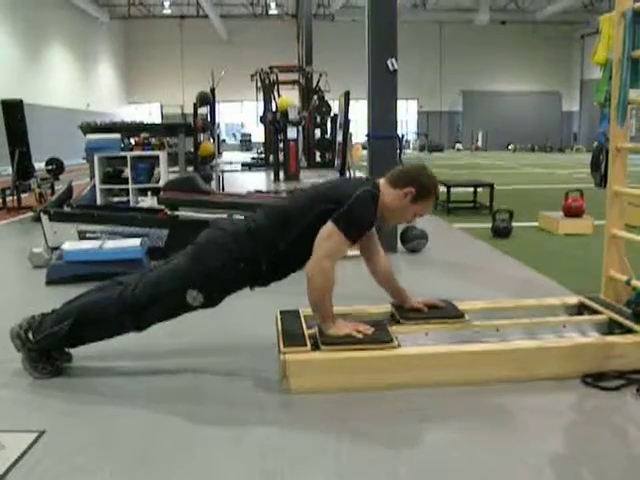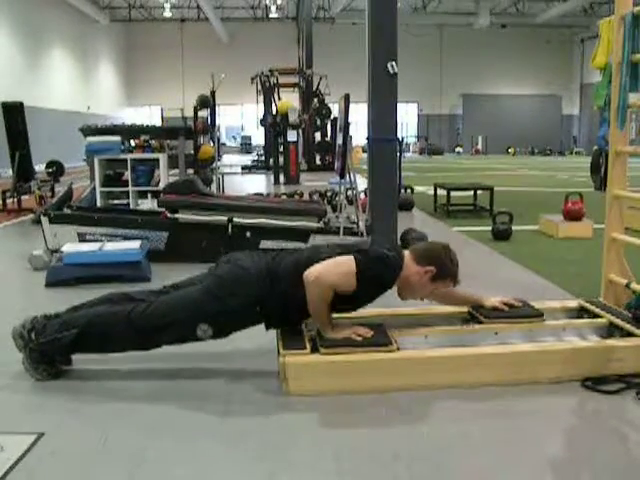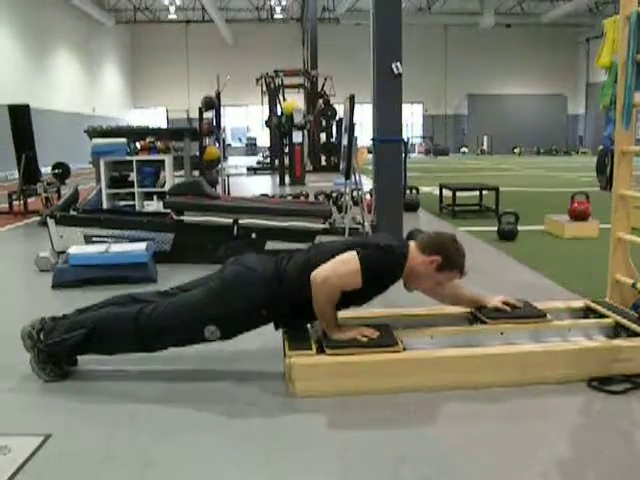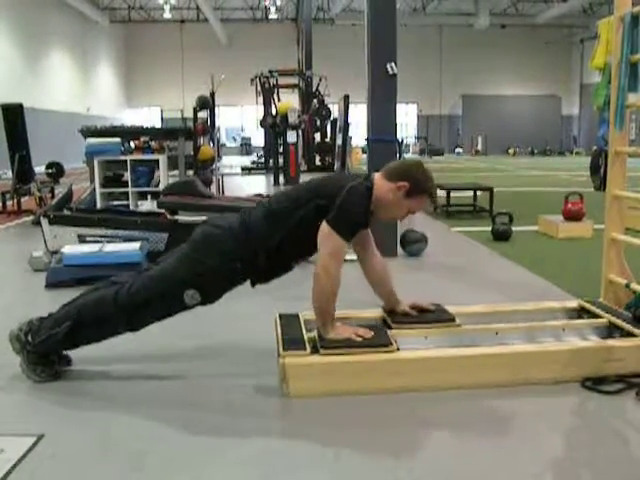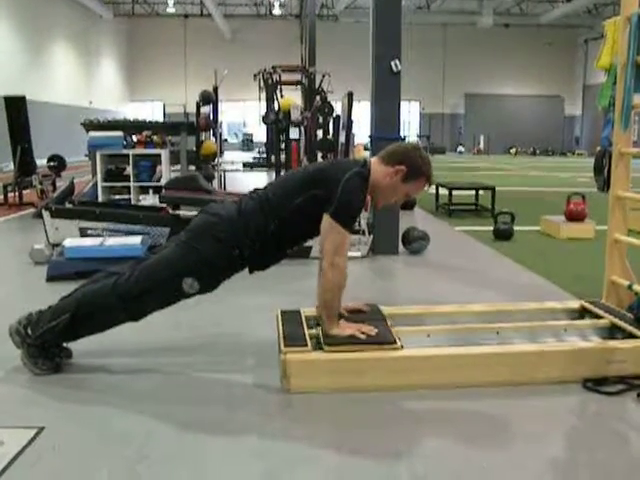
dt=1s
person 1, frame 1
left shoulder: (364, 198)
right shoulder: (362, 202)
left elbow: (375, 257)
right elbow: (319, 267)
left wrist: (406, 301)
right wrist: (328, 324)
left hip: (231, 245)
right hip: (230, 259)
left knee: (137, 293)
right knee: (135, 305)
left ankle: (44, 330)
right ankle: (37, 336)
person 1, frame 2
left shoulder: (393, 257)
right shoulder: (384, 266)
left elbow: (435, 290)
right elbow: (316, 278)
left wrist: (481, 300)
right wrist: (328, 328)
left hip: (248, 272)
right hip: (245, 294)
left knee: (149, 307)
right knee: (145, 324)
left ankle: (50, 328)
right ankle: (43, 339)
person 1, frame 3
left shoulder: (397, 252)
right shoulder: (389, 257)
left elbow: (440, 291)
right elbow: (324, 277)
left wrist: (484, 300)
right wrist: (333, 329)
left hip: (255, 274)
right hip: (254, 295)
left knee: (157, 307)
right knee: (151, 326)
left ankle: (57, 329)
right ankle: (52, 340)
person 1, frame 4
left shoulder: (358, 195)
right shoulder: (355, 196)
left elbow: (370, 258)
right elbow: (326, 266)
left wrist: (396, 305)
right wrist: (328, 328)
left hip: (229, 240)
right hip: (227, 253)
left knee: (137, 291)
right knee: (134, 303)
left ankle: (43, 333)
right ankle: (36, 340)
person 1, frame 5
left shoulder: (349, 176)
right shoulder: (352, 184)
left elbow: (328, 255)
right elbow: (334, 258)
left wrist: (330, 304)
right wrist: (332, 324)
left hip: (226, 228)
right hip: (226, 240)
left knee: (136, 282)
right knee: (134, 293)
left ankle: (43, 327)
right ankle: (35, 332)
